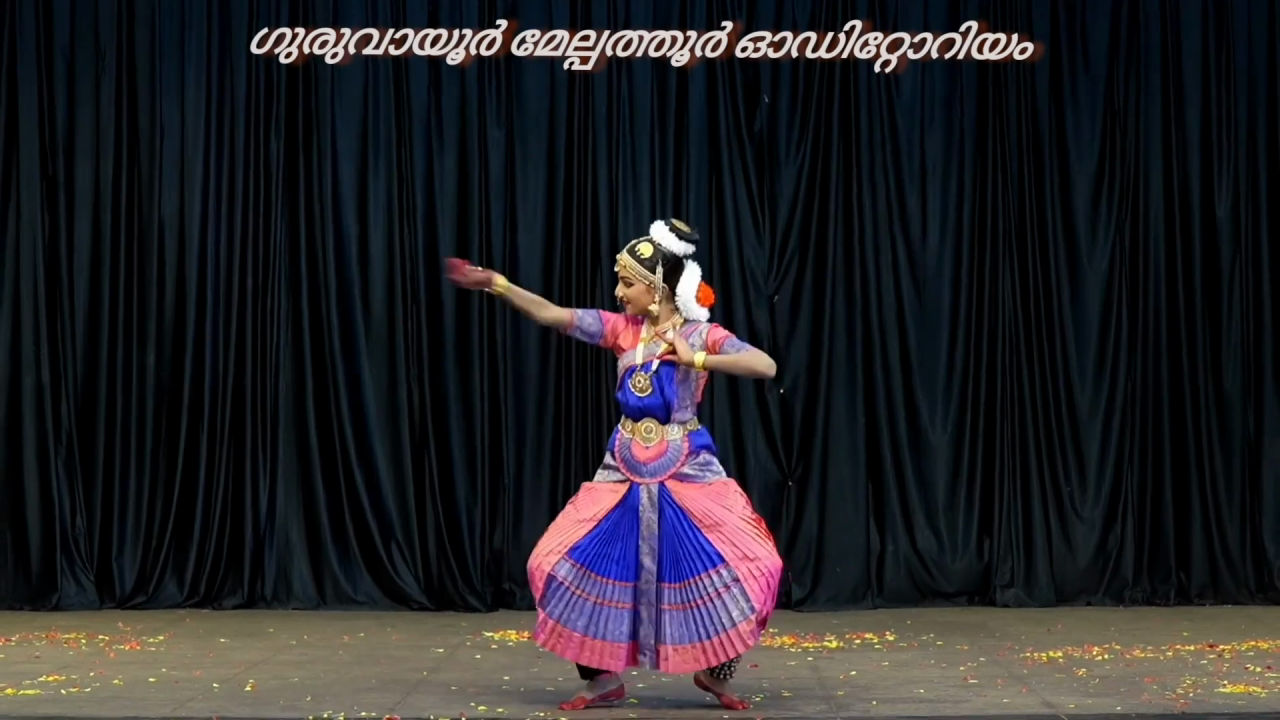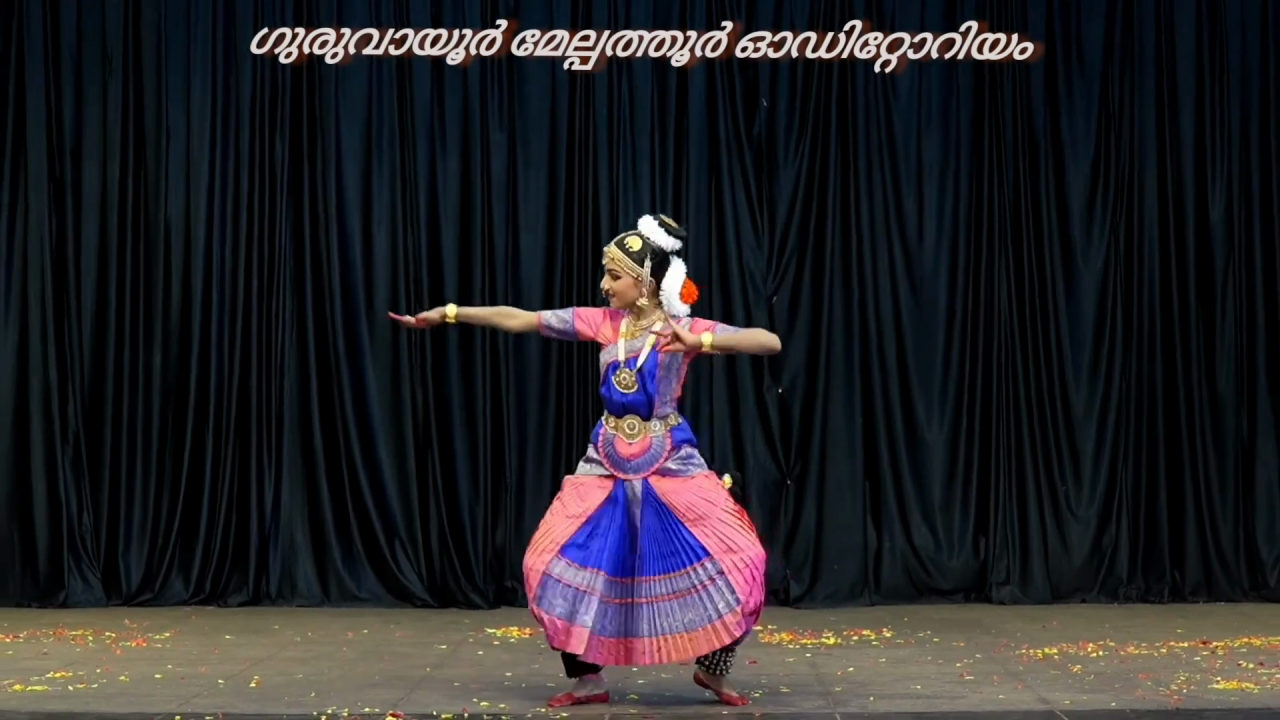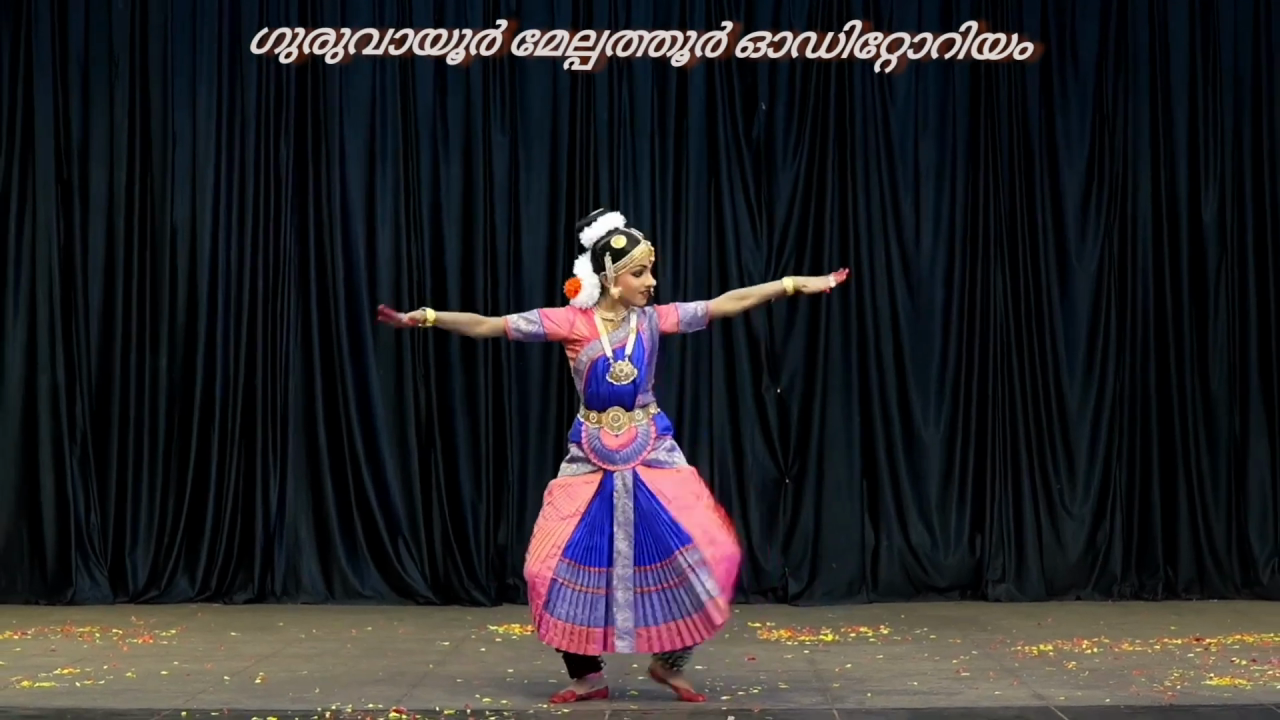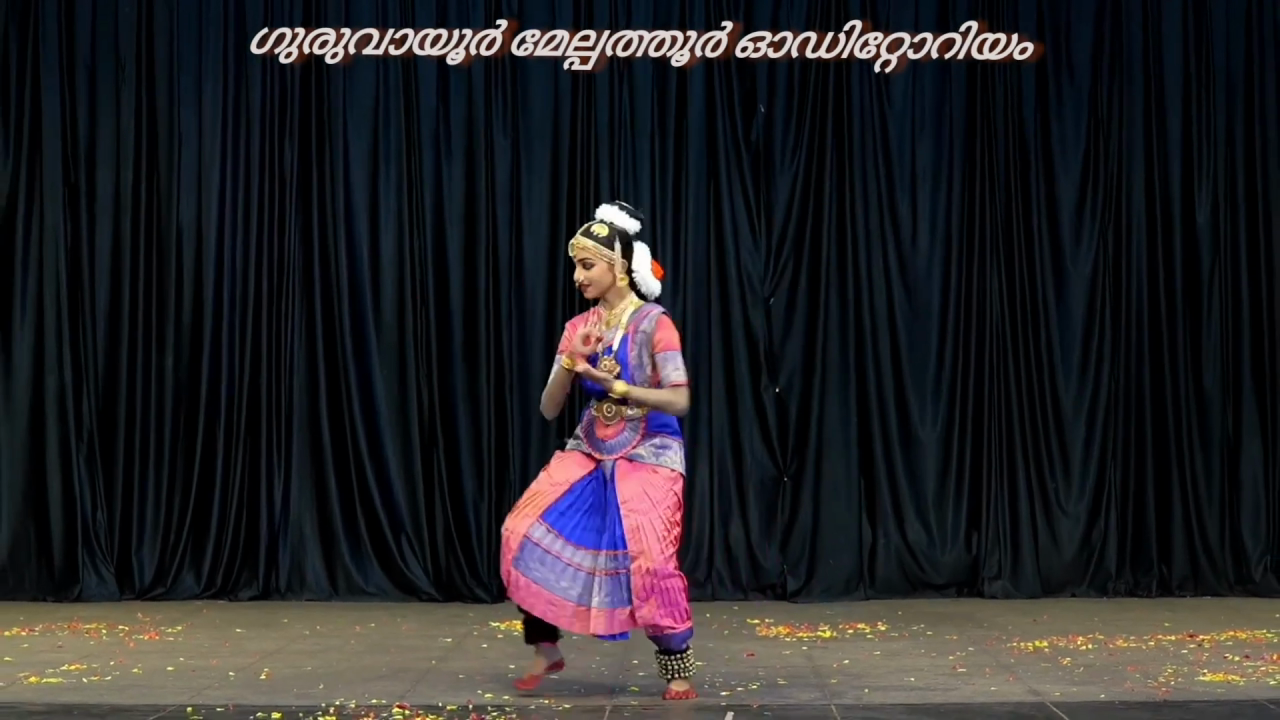
dt=0.3s
person 1, frame 1
left shoulder: (704, 336)
right shoulder: (618, 329)
left elbow: (766, 367)
right elbow: (551, 312)
left wrist: (694, 359)
right wrist: (495, 283)
left hip: (687, 474)
right hip: (623, 473)
left knee: (746, 567)
right knee: (561, 563)
left ankle: (715, 674)
right ankle: (602, 676)
person 1, frame 2
left shoulder: (685, 329)
right shoulder: (600, 322)
left elbow: (769, 342)
right elbow: (519, 319)
left wrist: (705, 342)
right wrist: (448, 312)
left hip: (671, 467)
right hip: (607, 466)
left knee: (725, 564)
right knee: (552, 564)
left ankle: (713, 669)
right ankle: (587, 677)
person 1, frame 3
left shoulder: (653, 318)
right shoulder: (569, 321)
left elbow: (727, 303)
right elbow: (487, 327)
left wrist: (799, 284)
right wrist: (426, 316)
left hip: (652, 455)
right hip: (590, 461)
left knee: (704, 551)
right knee: (553, 566)
left ankle: (668, 661)
right ankle: (587, 676)
person 1, frame 4
left shoulder: (655, 322)
right shoulder: (582, 326)
left elbow: (678, 402)
right elbow: (549, 407)
left wrist: (614, 383)
right wrist: (569, 362)
left hip: (648, 455)
right hip: (592, 450)
left knee: (648, 562)
right knee: (530, 533)
left ankle: (678, 671)
right ankle: (546, 649)
